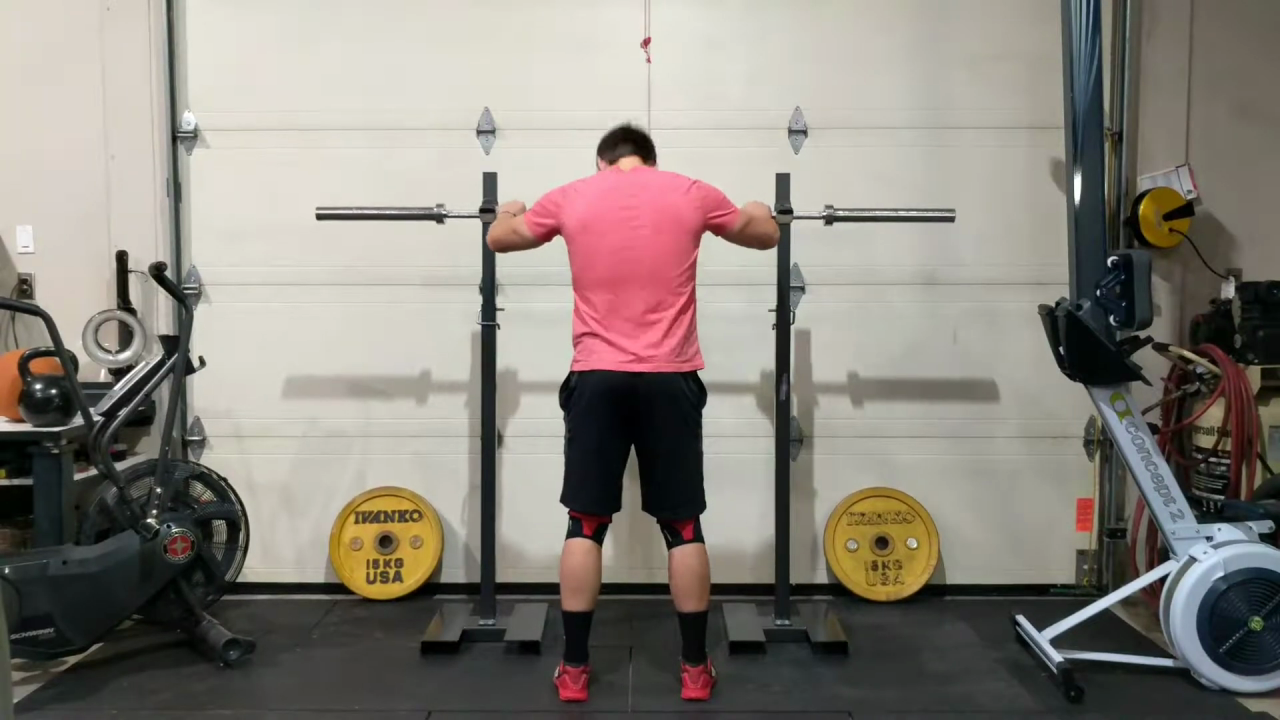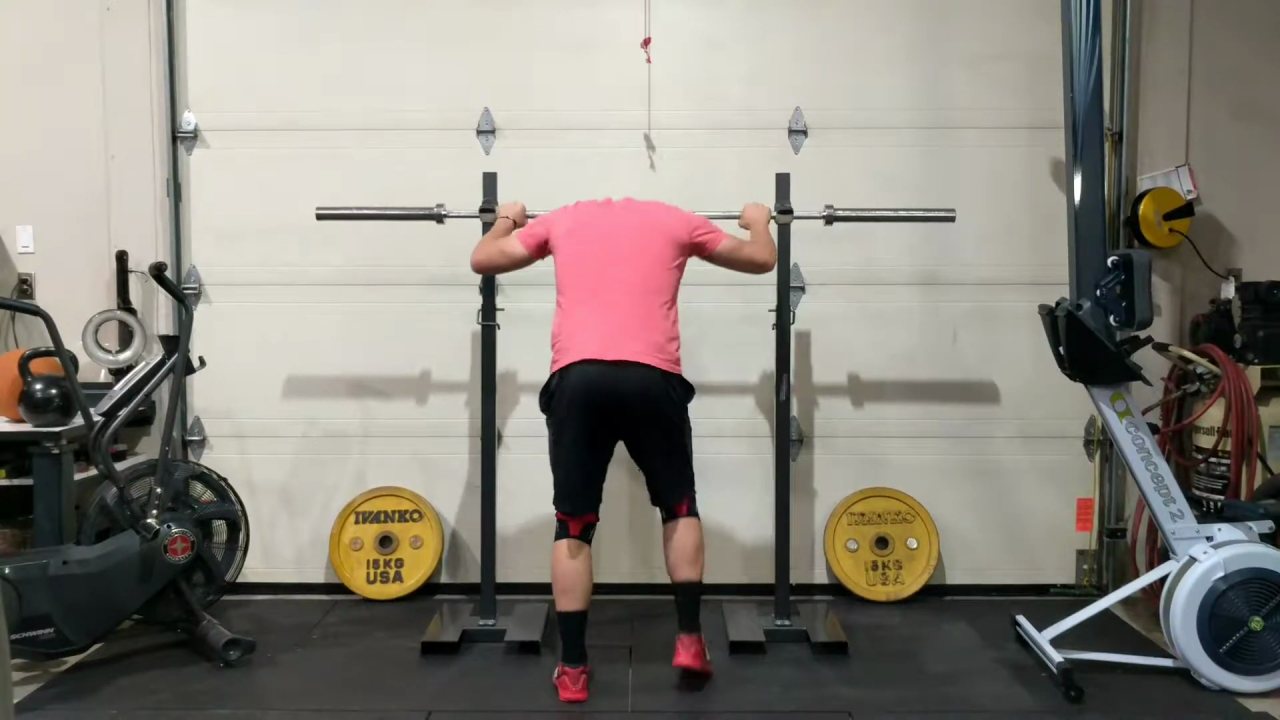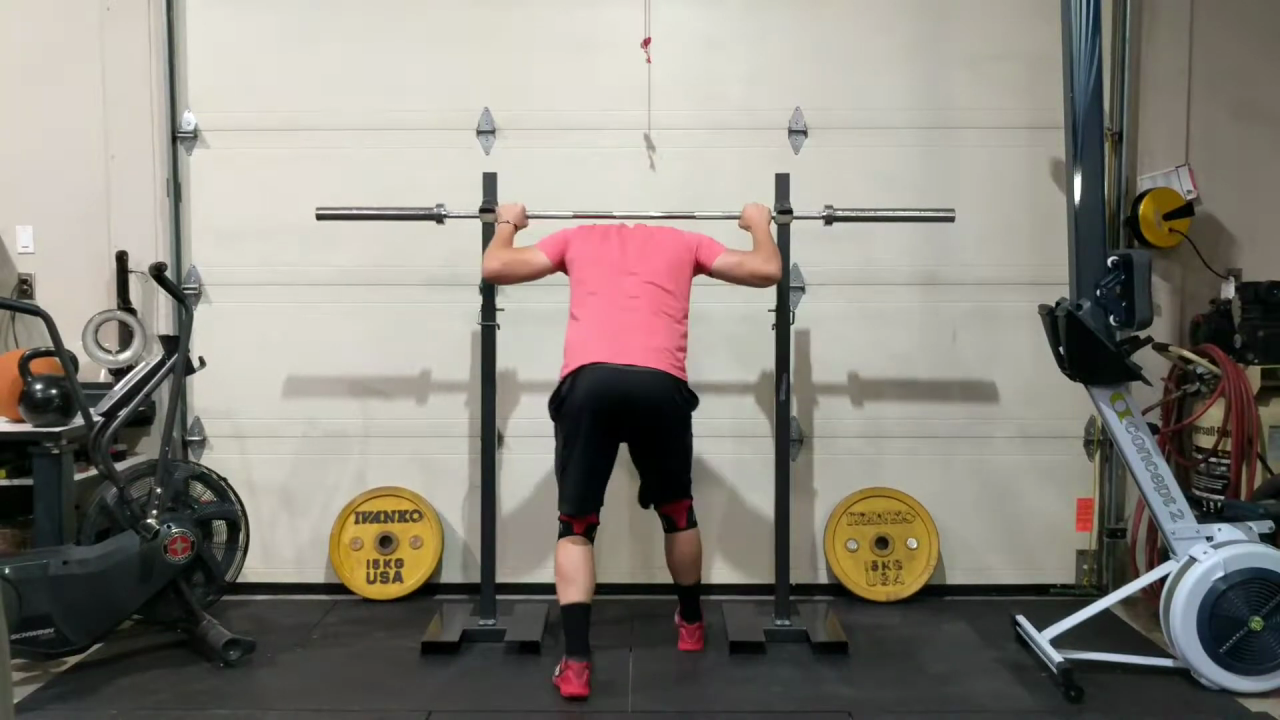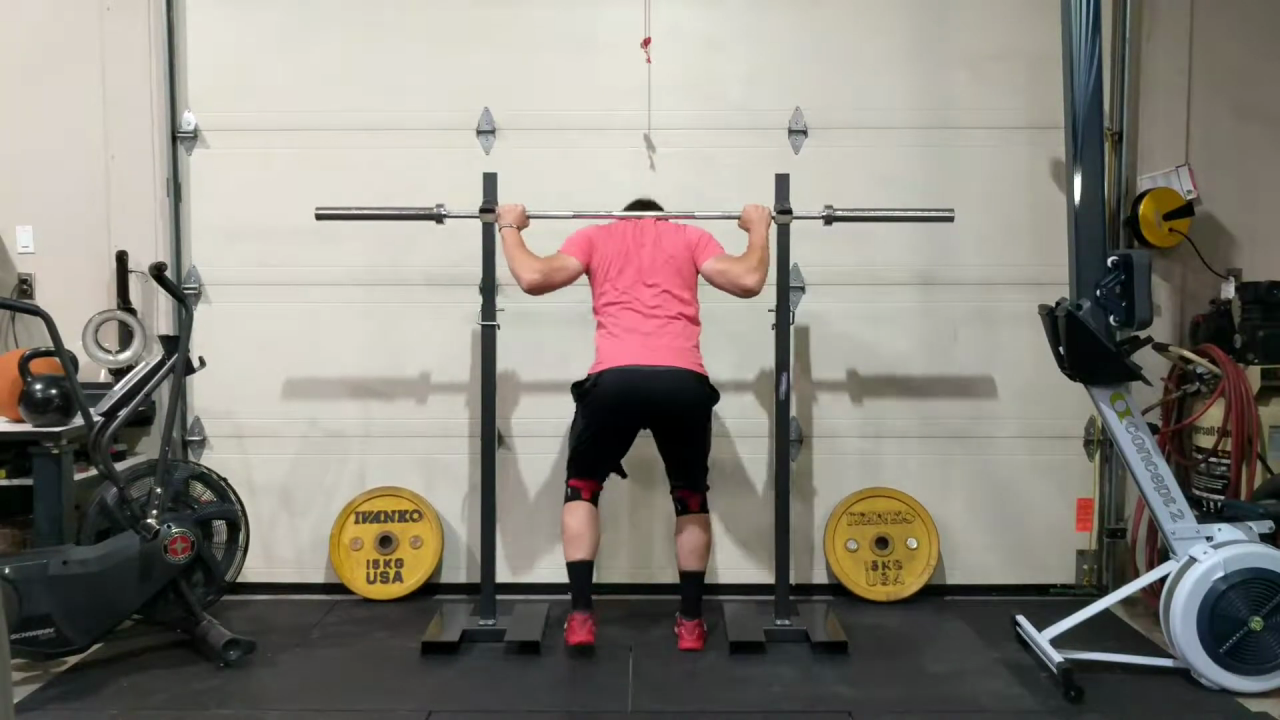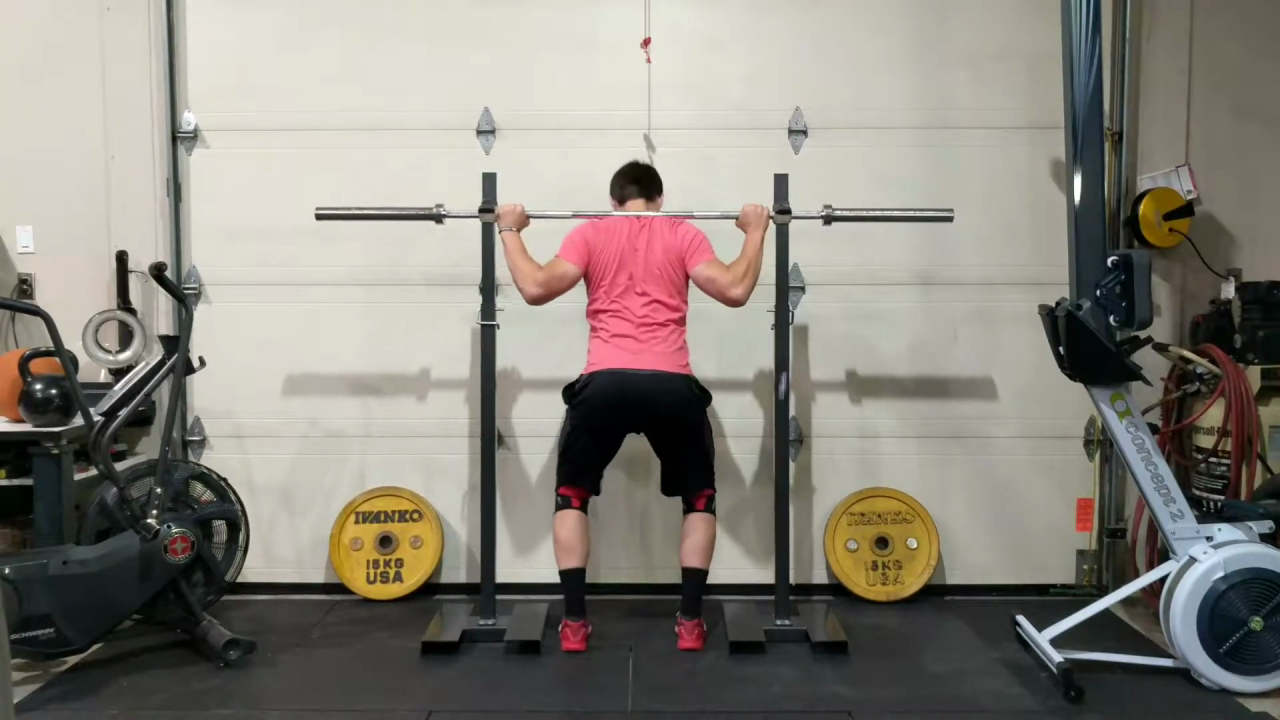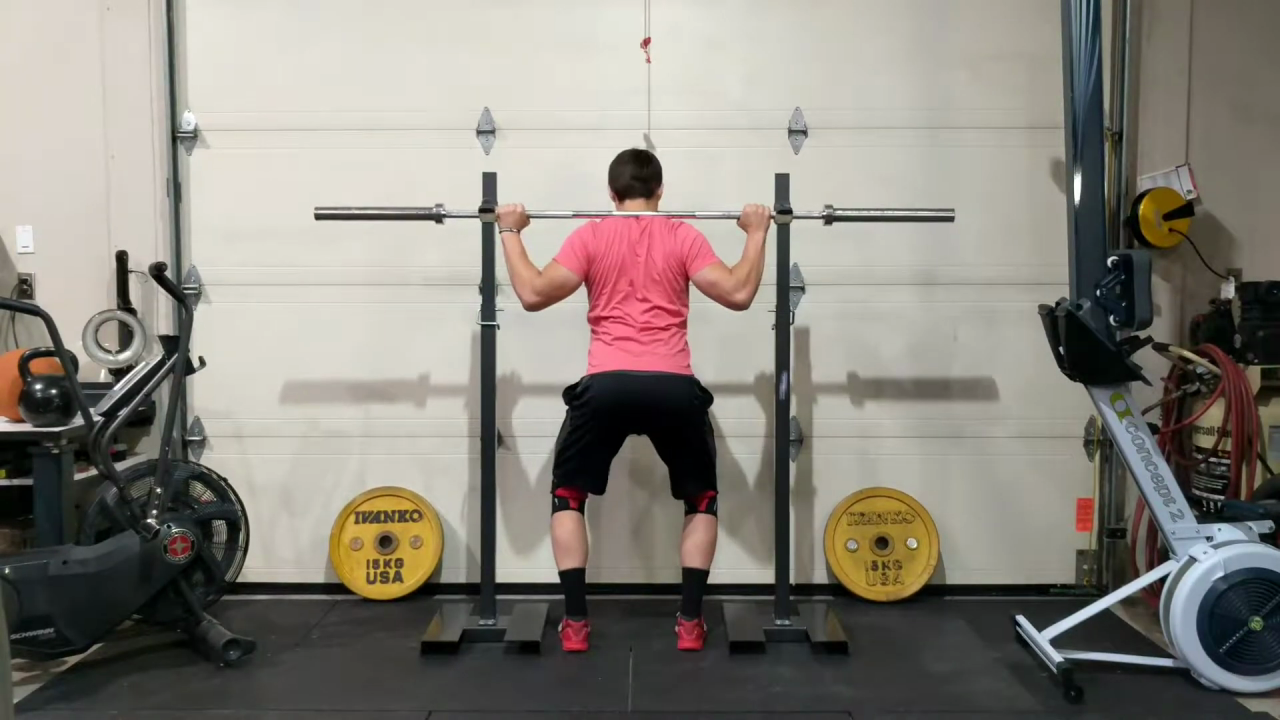
dt=0.3s
person 1, frame 1
left shoulder: (573, 196)
right shoulder: (691, 195)
left elbow: (500, 239)
right elbow: (764, 236)
left wrist: (510, 213)
right wrist: (757, 213)
left hip: (597, 378)
right hip: (670, 379)
left knee: (586, 524)
right knee: (682, 527)
left ankle: (574, 669)
right ankle: (695, 668)
person 1, frame 2
left shoulder: (564, 218)
right shoulder: (673, 219)
left elbow: (483, 260)
right elbow: (762, 259)
left wrist: (506, 220)
right wrist: (757, 223)
left hip: (577, 377)
right hip: (653, 377)
left knee: (574, 525)
right knee: (679, 508)
left ankle: (573, 669)
right ankle: (689, 641)
person 1, frame 3
left shoulder: (578, 237)
right shoulder: (683, 240)
left elbow: (494, 269)
right elbow: (768, 271)
left wrist: (506, 226)
right wrist: (759, 227)
left hip: (589, 383)
right hip: (662, 385)
left knee: (576, 524)
right knee: (676, 512)
left ankle: (575, 663)
right ankle: (690, 623)
person 1, frame 4
left shoulder: (595, 237)
right shoulder: (689, 236)
left elbow: (533, 278)
right elbow: (749, 281)
left wrist: (509, 227)
right wrist: (758, 228)
left hip: (615, 379)
right hip: (683, 381)
left knee: (581, 488)
right knee: (691, 498)
left ankle: (581, 615)
right ankle: (690, 622)
person 1, frame 5
left shoulder: (590, 233)
right shoulder: (683, 234)
left elbow: (535, 289)
right elbow: (736, 290)
left wrist: (510, 231)
right wrist: (755, 232)
left hip: (605, 384)
right hip: (671, 385)
left knee: (571, 495)
right knee: (699, 497)
left ankle: (574, 622)
right ankle: (690, 621)
person 1, frame 6
left shoulder: (589, 237)
right shoulder: (683, 237)
left elbow: (533, 295)
right elbow: (738, 294)
left wrist: (510, 231)
right wrist: (757, 232)
left hip: (606, 386)
right hip: (673, 388)
left knee: (567, 497)
right knee: (701, 500)
left ankle: (575, 622)
right ankle: (690, 621)
